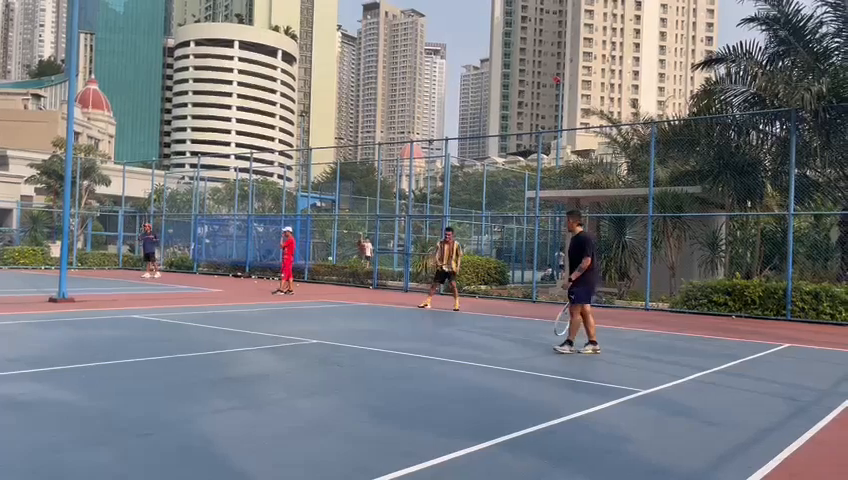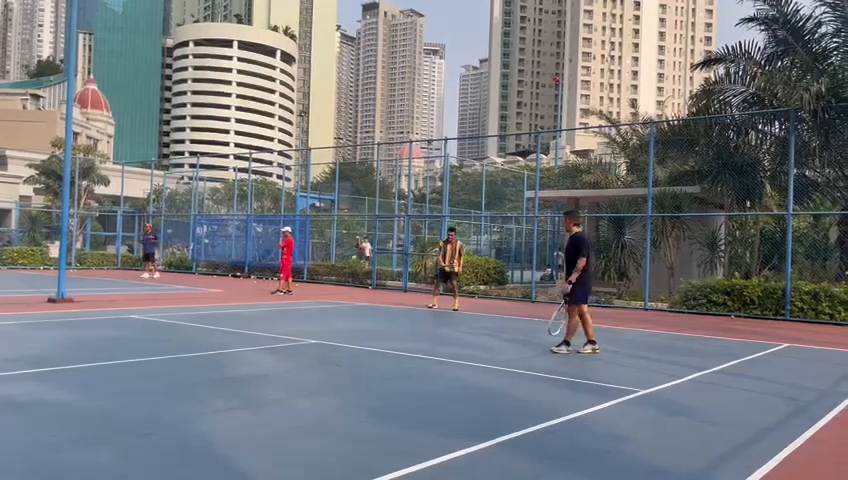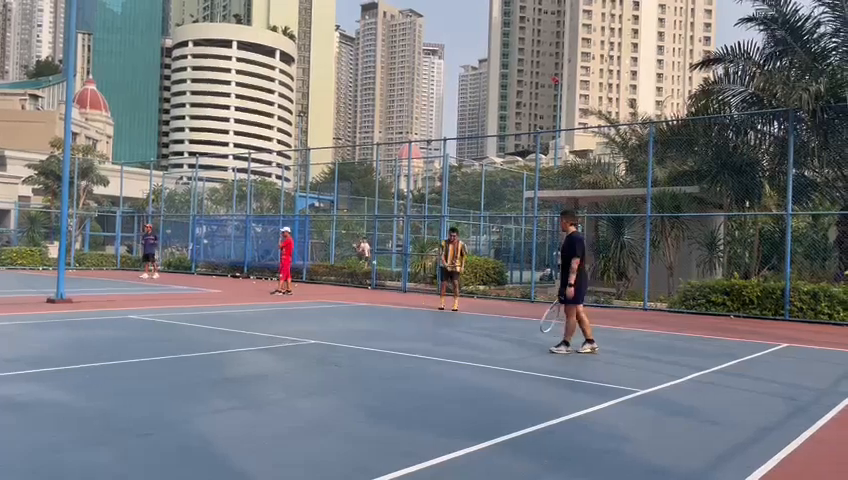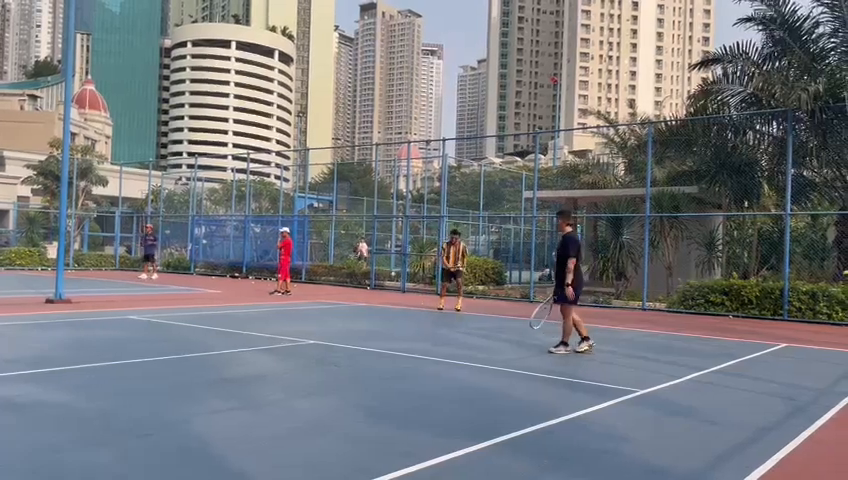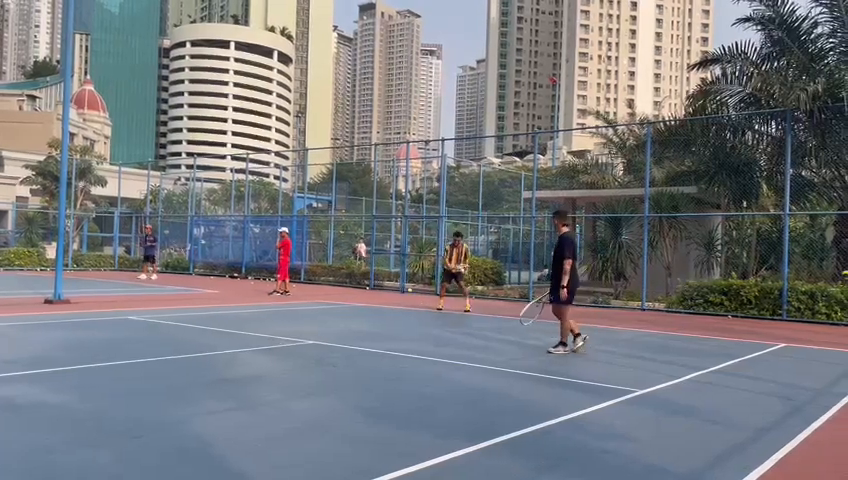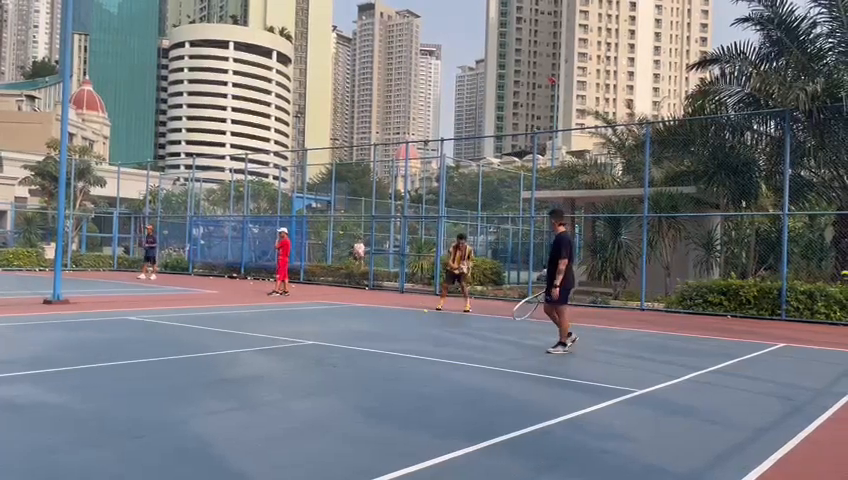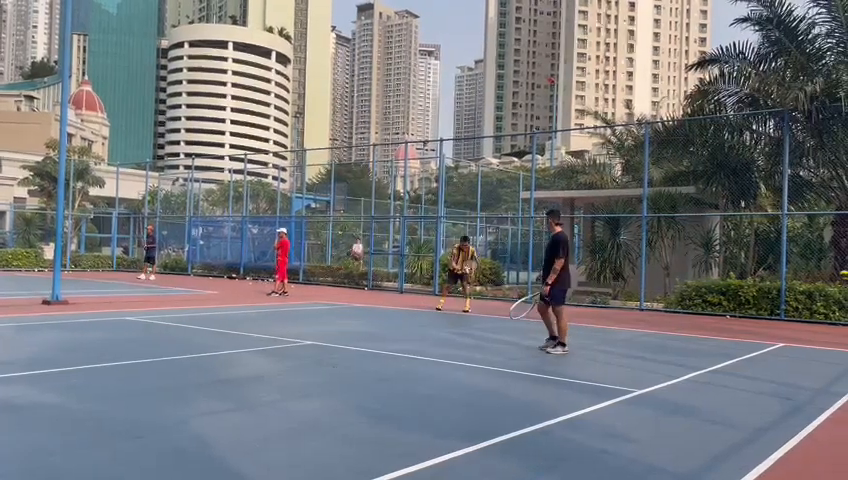
dt=0.1s
person 1, frame 1
left shoulder: (584, 238)
right shoulder: (576, 238)
left elbow: (586, 262)
left wrist: (570, 278)
right wrist: (571, 279)
left hip: (583, 282)
right hip: (582, 282)
left knee: (575, 311)
right knee: (585, 312)
left ankle: (569, 344)
right ankle: (593, 343)
person 1, frame 2
left shoulder: (580, 238)
right shoulder: (573, 238)
left elbow: (582, 262)
left wrist: (569, 281)
right wrist: (569, 281)
left hip: (579, 283)
right hip: (577, 283)
left knee: (573, 313)
right knee: (583, 312)
left ankle: (566, 344)
right ankle: (592, 343)
person 1, frame 3
left shoulder: (574, 238)
right shoulder: (571, 238)
left elbow: (575, 263)
left wrist: (570, 284)
right wrist: (568, 284)
left hip: (574, 283)
right hip: (576, 283)
left knee: (570, 313)
right knee: (578, 312)
left ankle: (565, 344)
right ankle: (590, 342)
person 1, frame 4
left shoulder: (569, 238)
right shoulder: (568, 237)
left elbow: (571, 263)
left wrist: (568, 284)
right wrist: (564, 284)
left hip: (570, 283)
right hip: (563, 282)
left knee: (566, 313)
right knee: (569, 313)
left ankle: (564, 344)
right ankle: (586, 339)
person 1, frame 5
left shoulder: (566, 239)
right shoulder: (564, 238)
left elbow: (567, 264)
left wrist: (563, 286)
right wrist: (558, 284)
left hip: (565, 283)
right hip: (560, 283)
left knee: (562, 312)
right knee: (557, 311)
left ankle: (564, 344)
right ankle: (578, 336)
person 1, frame 6
left shoulder: (562, 238)
right shoulder: (561, 237)
left elbow: (563, 264)
left wrist: (556, 285)
right wrist: (553, 284)
left hip: (561, 283)
right hip: (557, 282)
left knee: (560, 312)
right knee: (548, 309)
left ankle: (563, 344)
right ankle: (568, 335)
person 1, frame 7
left shoulder: (560, 238)
right shoulder: (555, 237)
left elbow: (559, 264)
left wrist: (547, 282)
right wrist: (546, 281)
left hip: (557, 283)
right hip: (552, 283)
left knee: (558, 313)
right knee: (542, 309)
left ankle: (562, 344)
right ankle: (553, 337)
